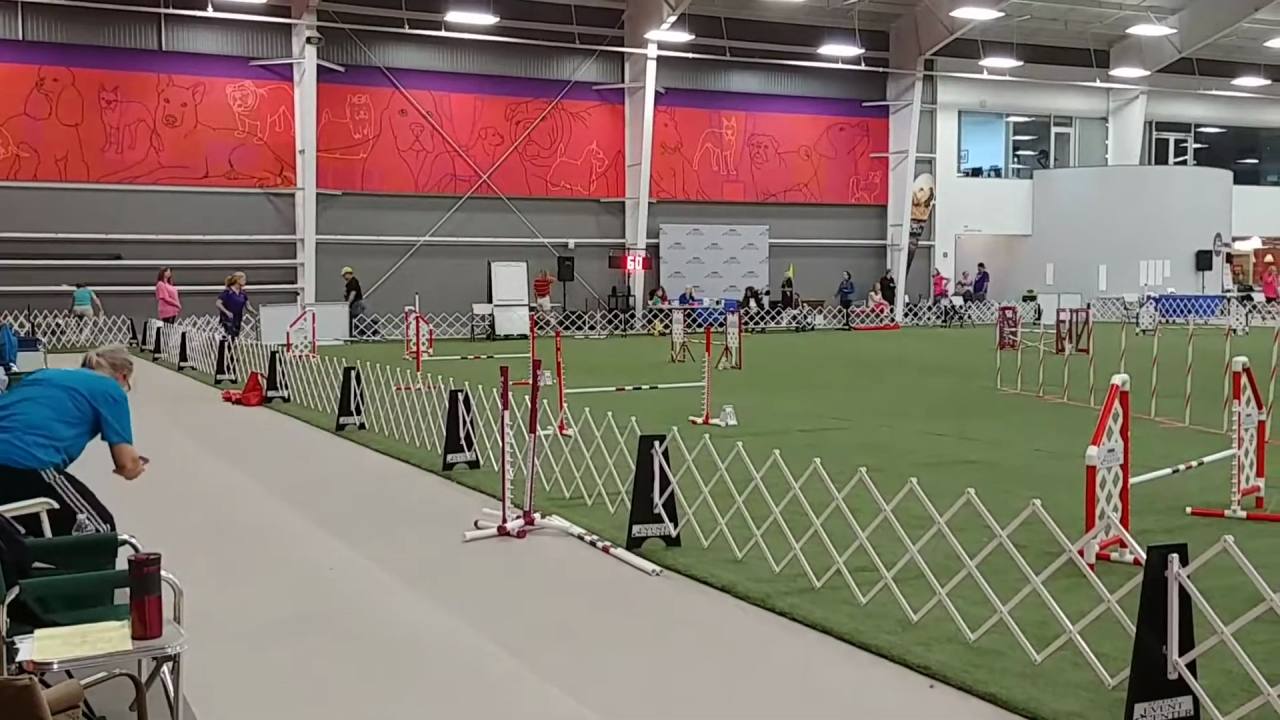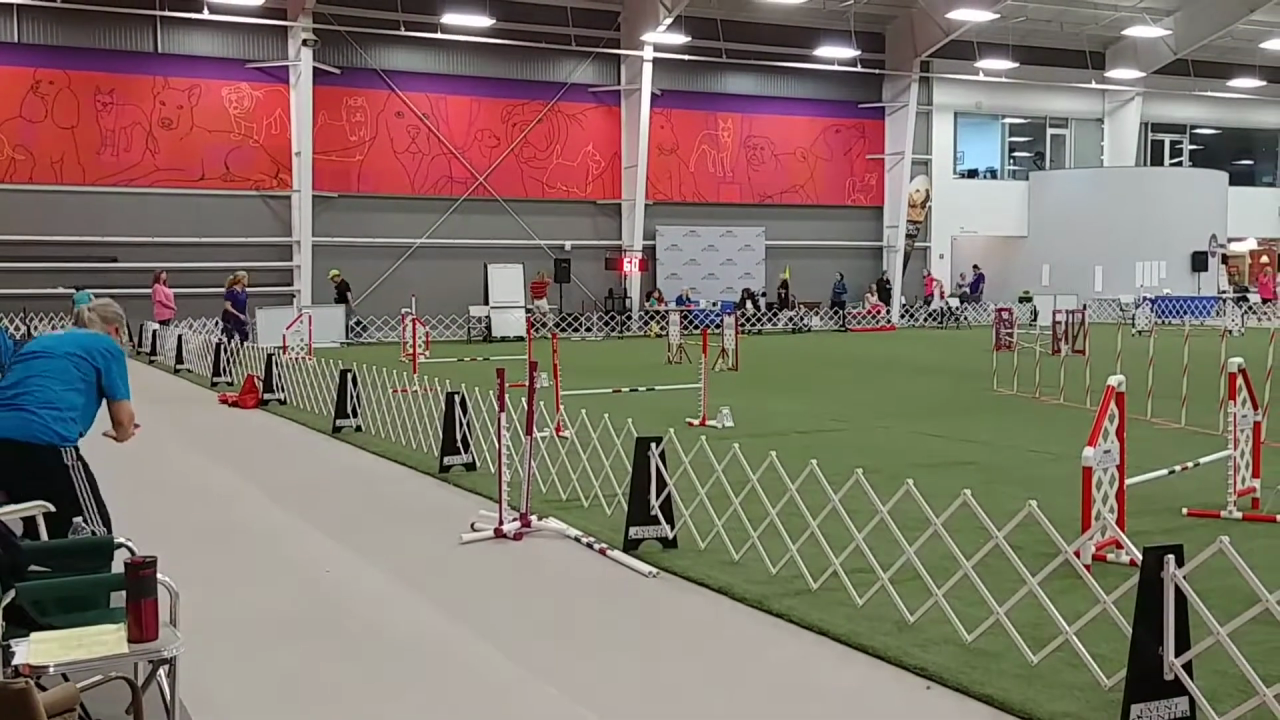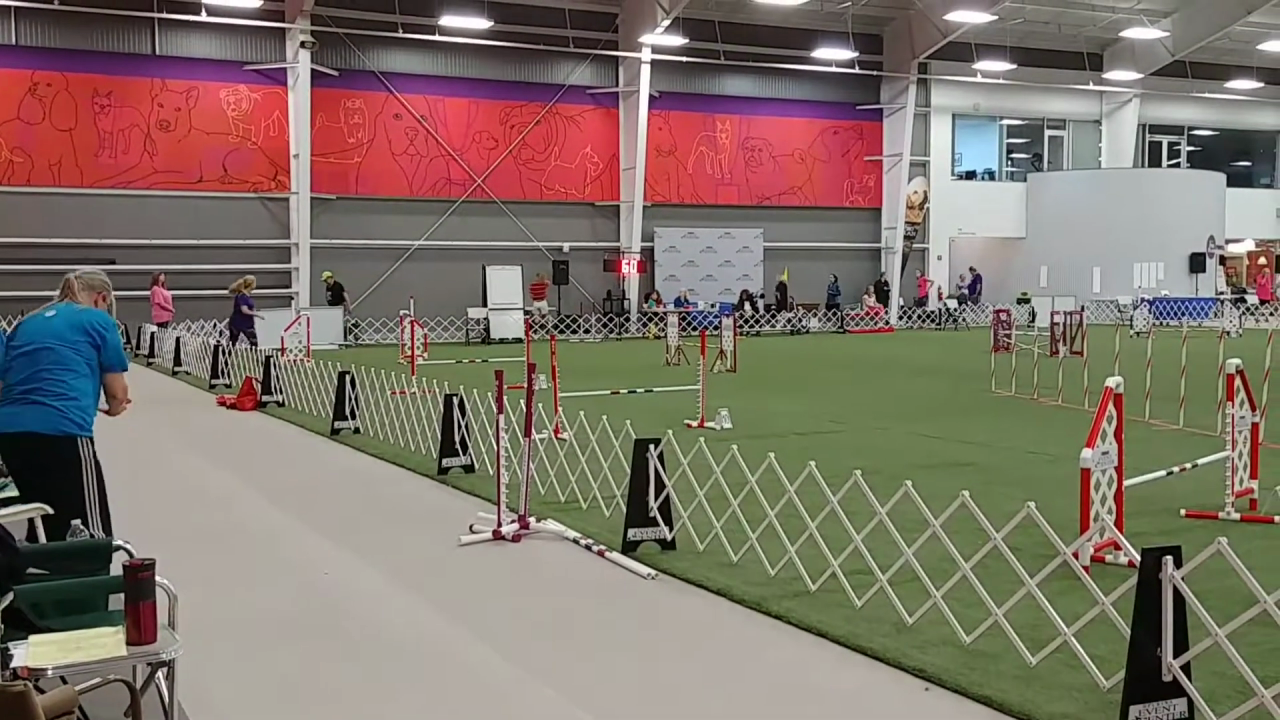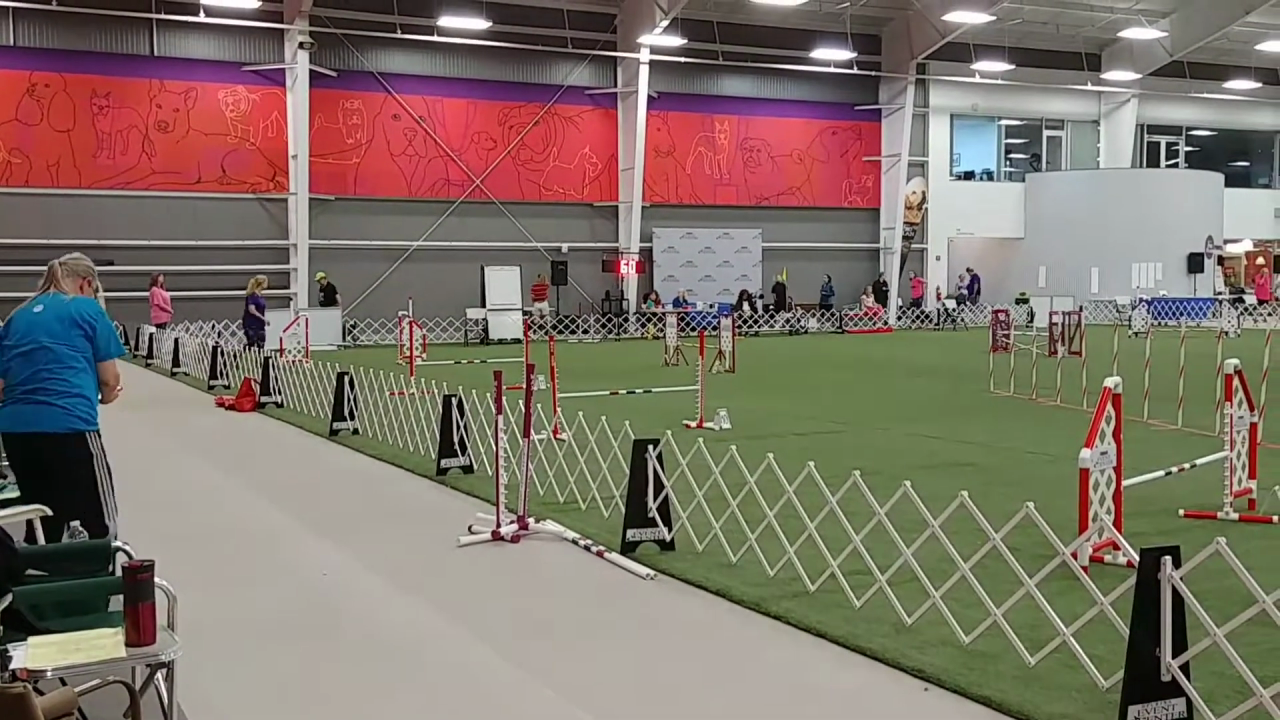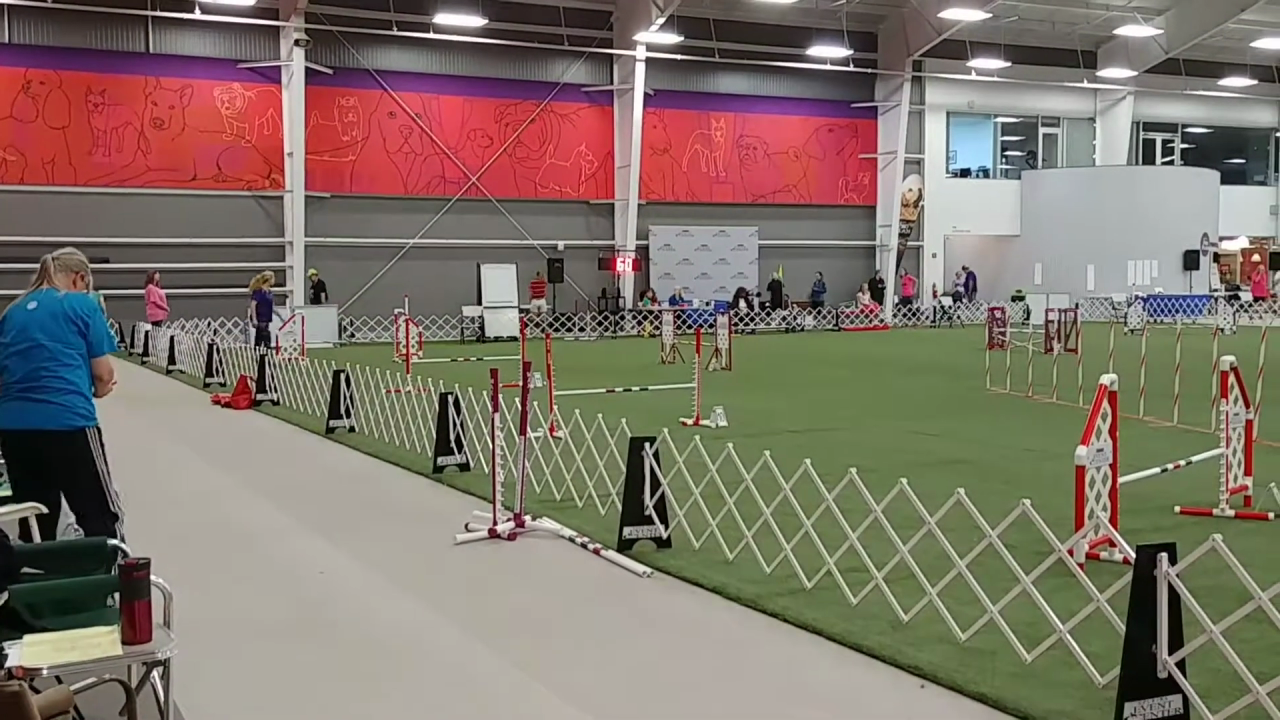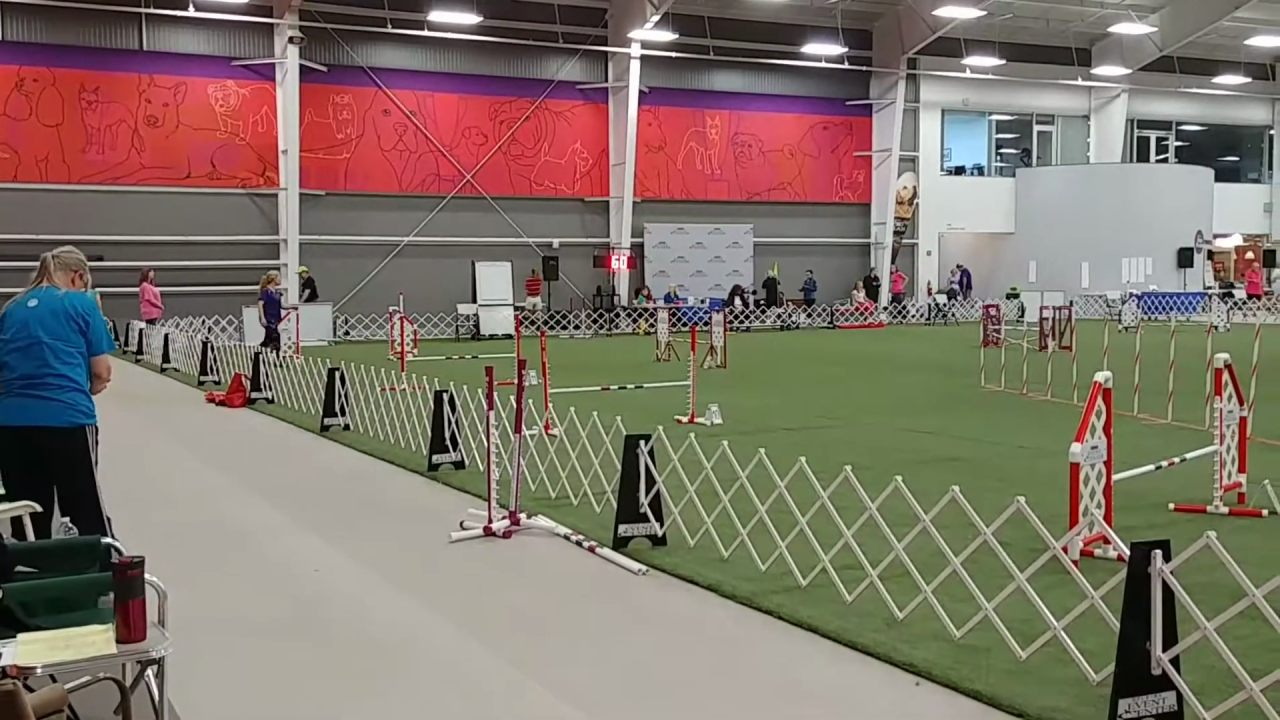
dt=0.2s
person 1, frame 1
left shoulder: (43, 374)
right shoulder: (109, 389)
right elbow: (127, 465)
right wrist: (136, 466)
right hip: (29, 464)
left knee: (48, 530)
right knee: (98, 530)
person 1, frame 2
left shoulder: (36, 342)
right shoulder: (106, 347)
right elbow: (123, 419)
right wrist: (122, 431)
right hip: (46, 439)
left knee: (42, 528)
right knee: (91, 531)
person 1, frame 3
left shoulder: (27, 322)
right shoulder: (98, 320)
right elbow: (116, 390)
right wrist: (114, 406)
right hip: (63, 429)
left knee: (45, 526)
right knee: (88, 530)
person 1, frame 4
right shoulder: (88, 309)
right elbow: (109, 378)
right wrist: (107, 394)
right hip: (69, 424)
left knee: (43, 524)
right knee: (98, 525)
person 1, frame 5
right shoulder: (82, 306)
right elbow: (103, 372)
right wrist: (100, 389)
right hip: (68, 420)
left knee: (35, 521)
right knee: (100, 515)
person 1, frame 6
right shoulder: (81, 304)
right elbow: (102, 371)
right wrist: (91, 387)
right hip: (67, 417)
left knee: (28, 521)
right knee: (84, 515)
